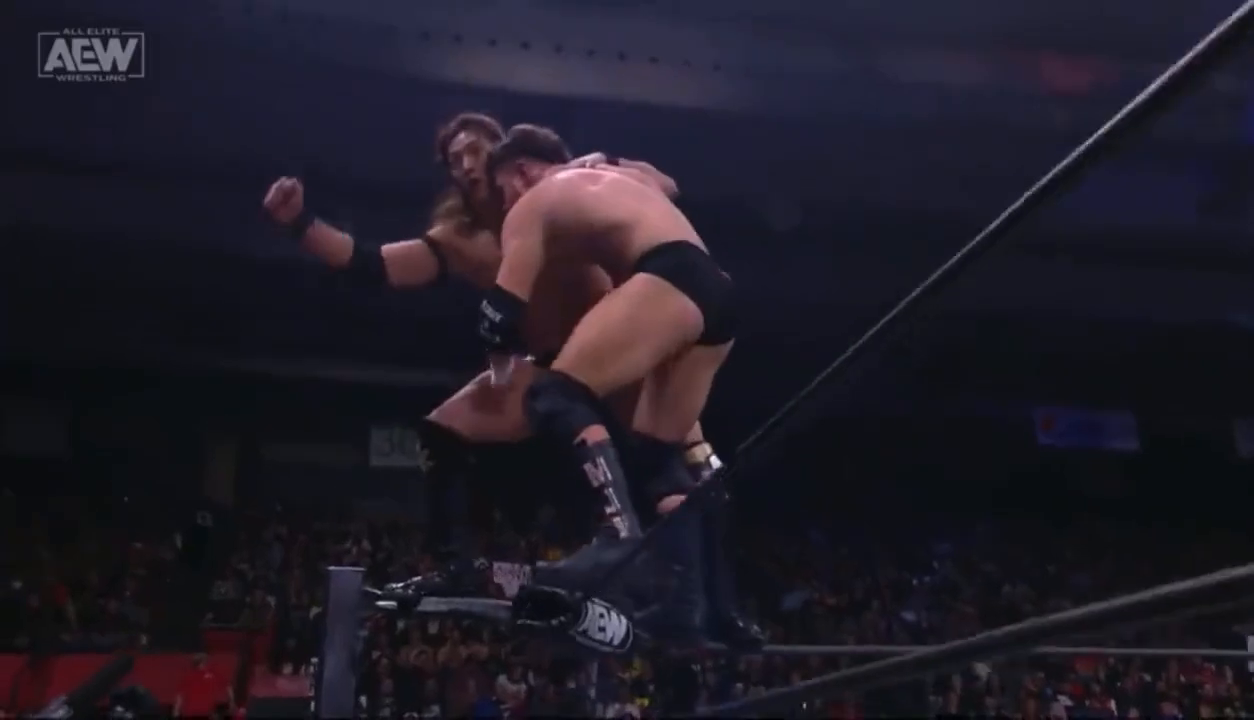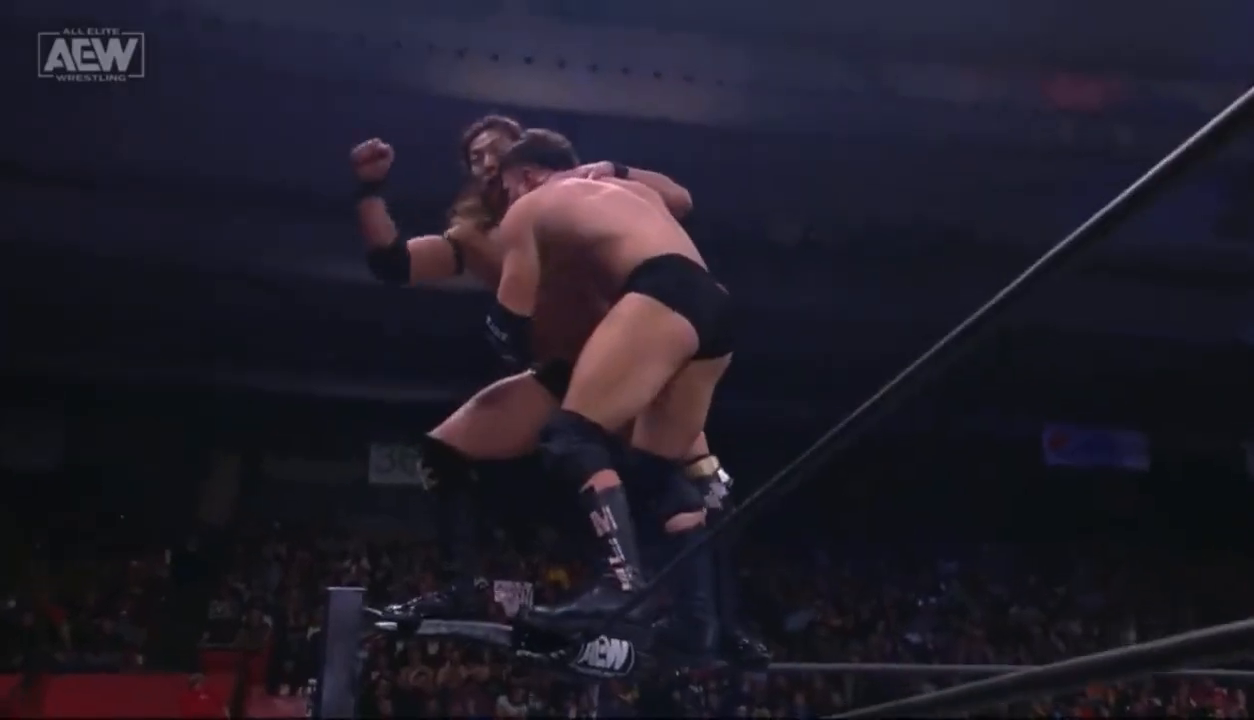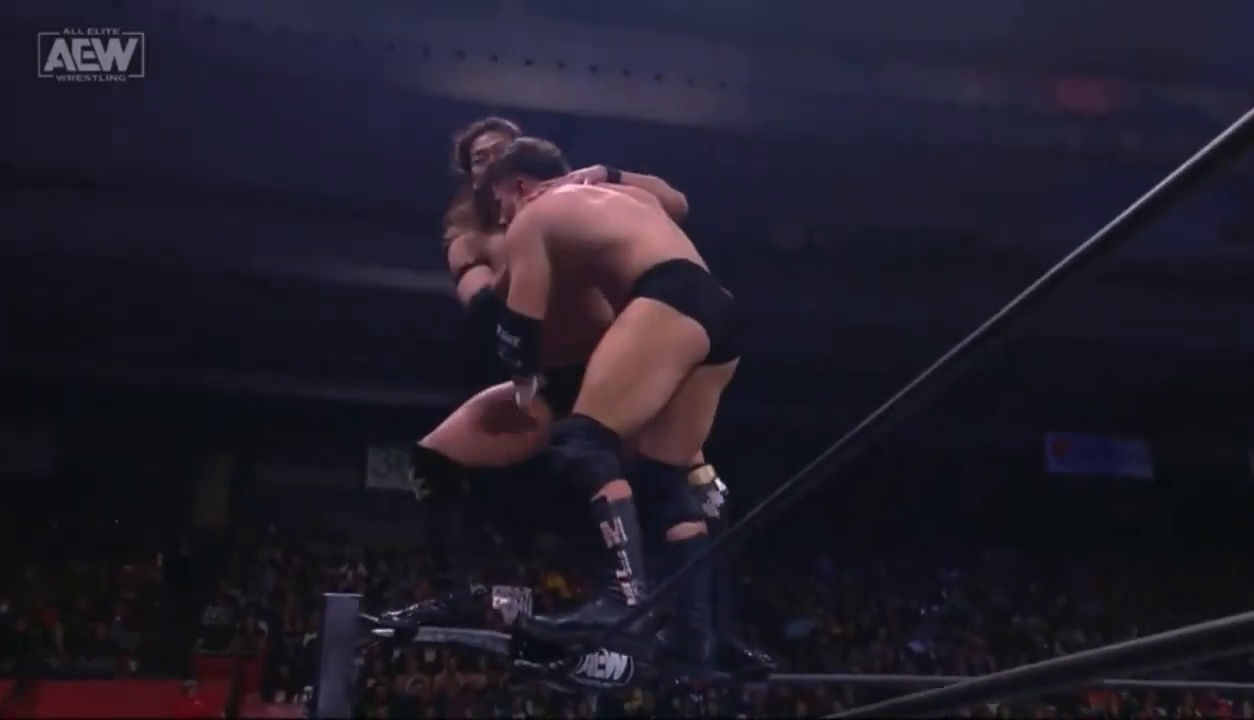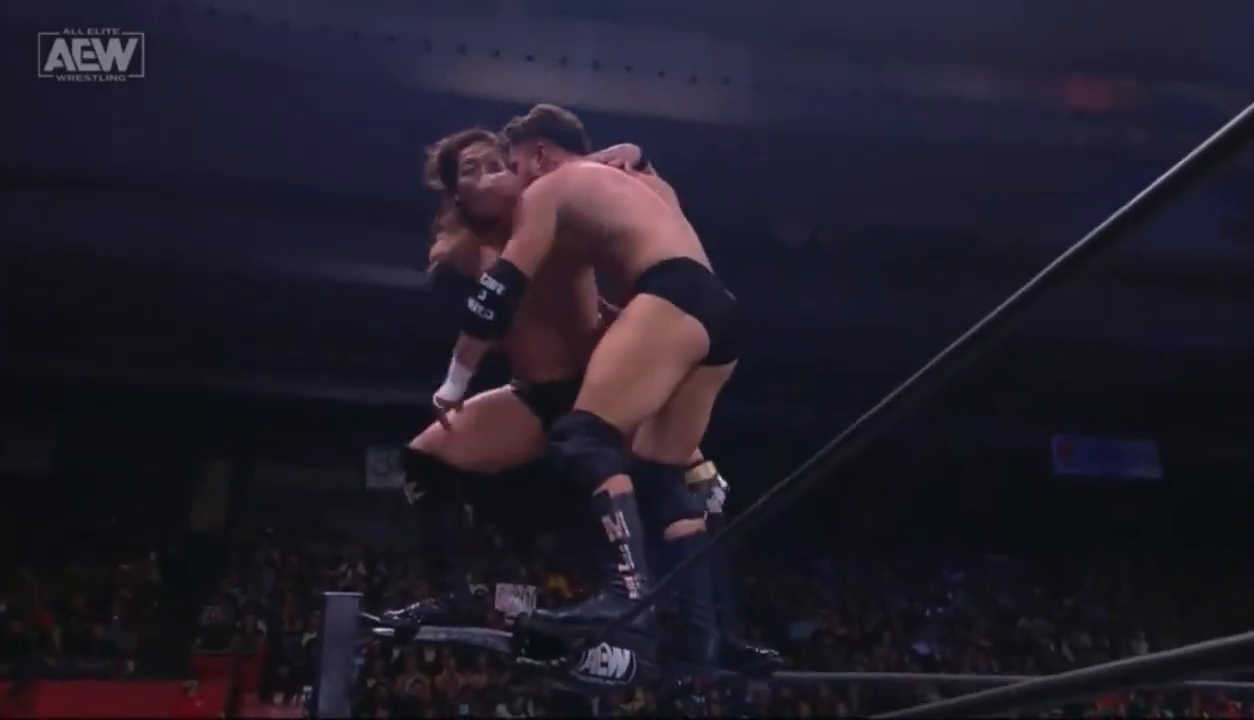
dt=0.4s
person 1, frame 1
right shoulder: (459, 240)
left elbow: (665, 189)
right elbow: (368, 268)
left wrist: (608, 164)
right wrist: (302, 222)
left knee: (694, 462)
right knee: (441, 434)
left ankle: (714, 603)
right ankle: (460, 567)
person 1, frame 2
right shoulder: (476, 239)
left elbow: (680, 201)
right elbow: (392, 264)
left wrist: (613, 171)
right wrist: (371, 188)
right hip: (555, 377)
left knee: (700, 481)
right knee: (443, 451)
left ankle: (723, 625)
right ankle: (460, 588)
person 1, frame 3
right shoulder: (471, 243)
left elbow: (675, 205)
right elbow: (484, 316)
left wrist: (607, 175)
right hip: (544, 385)
right knee: (433, 459)
left ankle: (717, 634)
right ankle: (455, 595)
person 1, frame 4
right shoulder: (456, 246)
right elbow: (451, 286)
left wrist: (630, 157)
right wrist: (474, 224)
right hip: (533, 399)
right knee: (425, 460)
right ankle: (454, 597)
person 2, frame 1
left shoulder: (533, 205)
right shoulder: (620, 181)
left elbow: (503, 311)
left wrist: (502, 371)
left hip: (671, 279)
right hip: (716, 291)
left knee: (556, 396)
right knee: (658, 453)
left ankle: (621, 538)
right ankle: (686, 600)
person 2, frame 2
left shoulder: (527, 212)
right shoulder: (629, 189)
left elbow: (509, 331)
left wrist: (516, 348)
left hip: (664, 296)
right hip: (714, 307)
left knee: (571, 437)
right knee: (659, 471)
left ankle: (624, 587)
right ankle: (692, 616)
person 2, frame 3
left shoulder: (531, 222)
right shoulder: (622, 196)
left elbow: (521, 333)
left wrist: (526, 395)
left hip: (671, 302)
right hip: (718, 313)
left knee: (581, 443)
right knee: (665, 477)
left ankle: (627, 600)
right ankle: (693, 627)
person 2, frame 4
left shoulder: (549, 190)
right shoulder: (628, 184)
left elbow: (501, 290)
left wrist: (455, 382)
left hip: (672, 301)
right hip: (717, 311)
left knee: (582, 438)
right knee: (662, 474)
left ankle: (628, 596)
right ankle: (696, 628)
